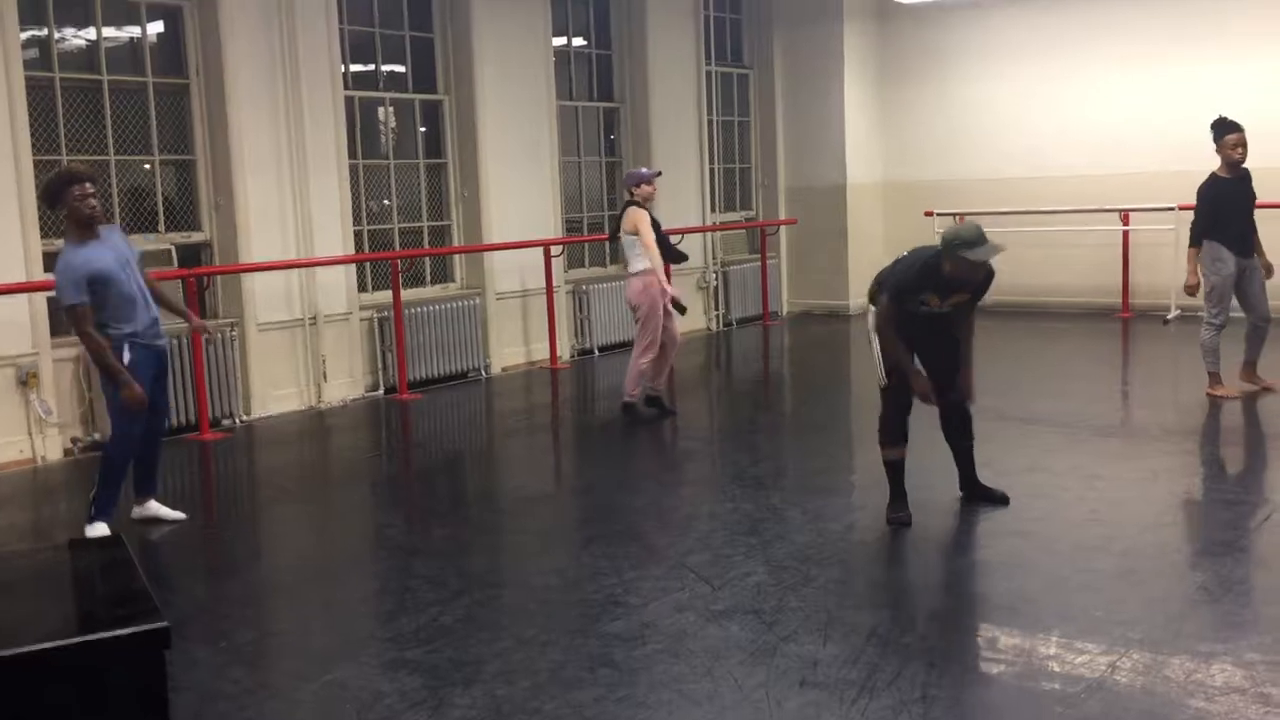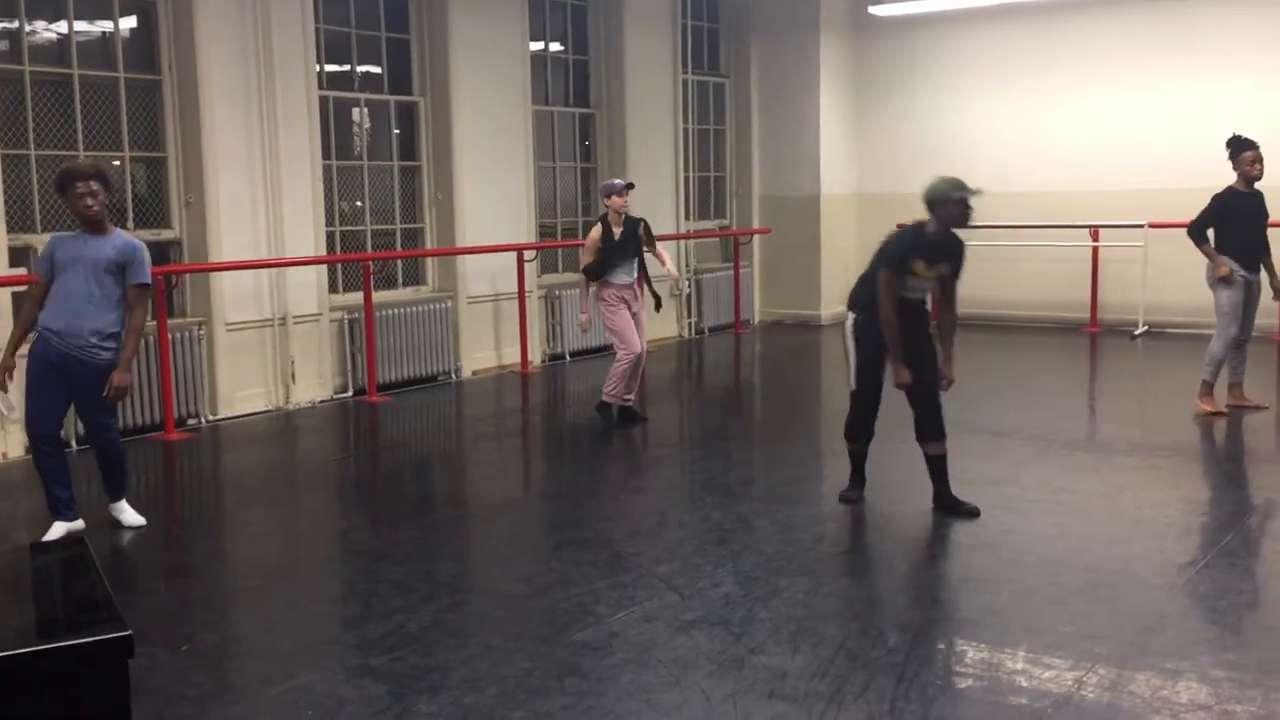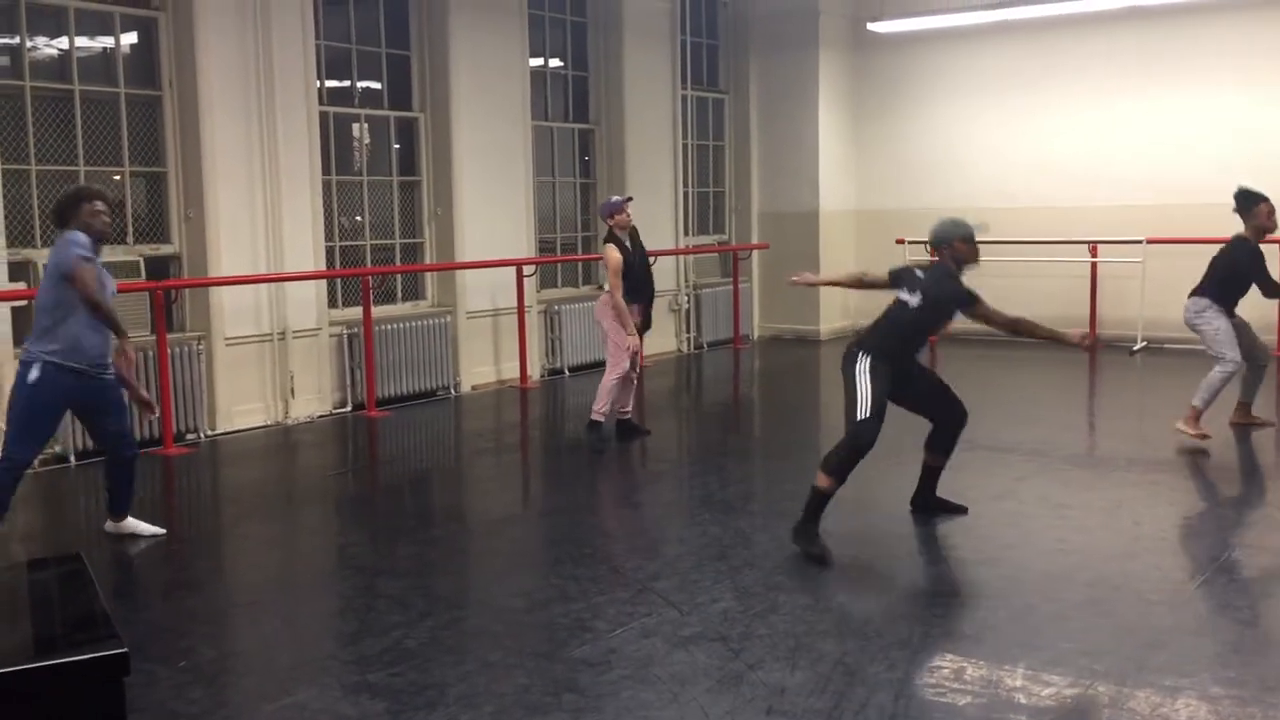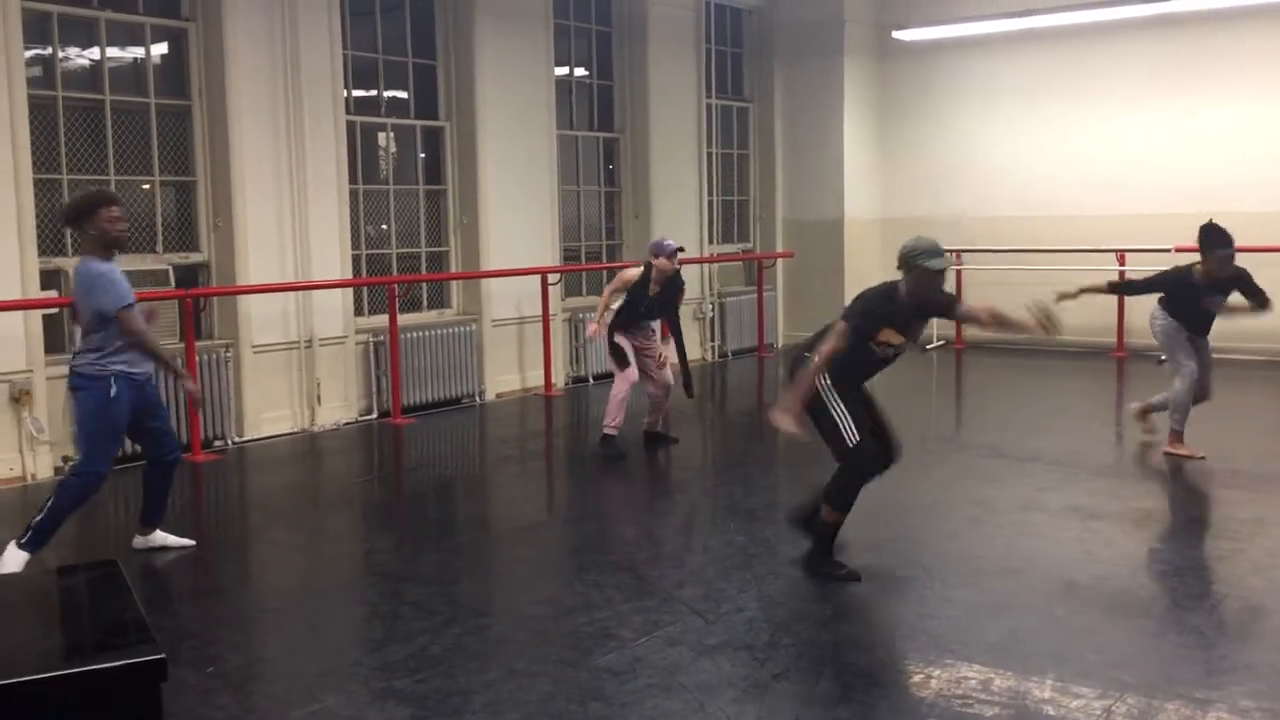
dt=1s
person 1, frame 1
left shoulder: (112, 235)
right shoulder: (71, 264)
left elbow: (143, 283)
right elbow: (87, 331)
left wrist: (186, 314)
right wrist: (123, 381)
left hip: (151, 344)
right hip: (126, 353)
left knee: (154, 426)
right knee: (128, 434)
left ankle: (144, 500)
right ankle: (98, 518)
person 1, frame 2
left shoulder: (129, 248)
right shoulder: (57, 246)
left elbow: (136, 312)
right elbow: (35, 300)
left wrist: (124, 367)
left hip: (98, 358)
right hip: (49, 350)
left knee: (104, 434)
right knee: (41, 431)
left ankle: (118, 501)
right ankle: (66, 515)
person 1, frame 3
left shoulder: (104, 278)
right shoulder: (73, 243)
right elbow: (91, 293)
left wrist: (133, 386)
right wrist: (125, 341)
left hip: (94, 376)
right hip: (46, 370)
left knee: (124, 446)
left ankle: (119, 518)
person 1, frame 4
left shoulder: (97, 266)
right shoulder: (98, 273)
left elbow: (81, 312)
right elbow: (134, 333)
left wrist: (126, 314)
right wrist: (182, 375)
left hip: (133, 378)
right hip: (103, 383)
left knee: (167, 452)
right knee: (92, 471)
left ankle: (147, 532)
person 2, frame 1
left shoulder: (982, 275)
right shoulder: (914, 270)
left elbow: (963, 319)
right elbow: (882, 324)
left wrist: (965, 371)
right wrist: (914, 375)
left hip: (935, 317)
right hip: (891, 317)
left knee: (955, 398)
right knee: (897, 400)
left ankle: (970, 484)
right ankle: (897, 497)
person 2, frame 2
left shoulder: (953, 247)
right shoulder: (902, 243)
left elbow: (946, 304)
right elbow: (885, 305)
left wrist: (947, 360)
right wrist: (897, 364)
left hip: (912, 320)
right hip: (868, 318)
left knee: (928, 403)
right knee: (865, 403)
left ankle: (943, 494)
right ankle: (857, 479)
person 2, frame 3
left shoulder: (921, 274)
right shoulder: (952, 290)
left elbow: (865, 279)
right elbow: (1010, 323)
left wrist: (819, 279)
right wrist: (1067, 338)
left hip: (897, 363)
right hip: (868, 360)
left knee: (953, 415)
right knee: (861, 436)
left ankle: (924, 497)
right ankle: (807, 525)
person 2, frame 4
left shoulder: (928, 301)
right shoulder: (872, 304)
left elbow: (980, 315)
right elbow: (825, 352)
left wrist: (1031, 326)
right wrist: (789, 405)
left hip: (845, 377)
right hip: (819, 375)
left knee: (882, 453)
right knee: (860, 460)
left ankle: (811, 513)
right ankle: (820, 556)
person 3, frame 1
left shoulder: (1245, 177)
right shoulder: (1211, 187)
left elbow: (1248, 220)
right elbow: (1198, 229)
left wrist: (1262, 256)
right wrist: (1192, 271)
left hip: (1246, 257)
right hip: (1220, 256)
left knee: (1260, 316)
right knee: (1216, 320)
left ankle: (1249, 370)
right ankle: (1214, 382)
person 3, frame 2
right shoulder: (1226, 198)
right elbow: (1196, 229)
right wrist: (1216, 263)
left hip: (1251, 274)
right hip: (1229, 272)
left knee: (1242, 336)
right knee: (1227, 333)
left ankle: (1236, 393)
right ankle: (1205, 394)
person 3, frame 3
left shoulder: (1245, 246)
right shoulder: (1247, 250)
left hip: (1221, 309)
right hip: (1205, 308)
right knee: (1232, 360)
left ankle: (1241, 412)
right ankle: (1190, 419)
person 3, frame 4
left shoulder: (1236, 276)
right shoulder: (1179, 277)
left elbow: (1262, 302)
right elbow: (1129, 287)
left wrist: (1231, 307)
right wrist: (1080, 291)
left hip: (1196, 331)
right hip: (1169, 323)
left knee: (1200, 391)
right knee: (1188, 372)
left ankle: (1144, 408)
right ankle: (1174, 440)
person 4, frame 1
left shoulder: (632, 214)
right shoulder: (638, 213)
right elbow: (650, 247)
left wrist: (662, 283)
right wrist: (664, 283)
left hip: (652, 284)
right hip: (645, 284)
left knee: (669, 341)
right knee: (647, 347)
left ankle: (653, 393)
right ankle: (629, 402)
person 4, frame 2
left shoulder: (636, 225)
right shoulder: (598, 234)
left elbow: (655, 249)
right elbow: (586, 273)
left wrist: (667, 263)
right wrist: (584, 310)
left hip: (633, 293)
right hip: (610, 296)
left knee: (640, 352)
right knee: (630, 350)
left ankle: (625, 405)
right ankle: (607, 401)
person 4, frame 3
left shoulder: (631, 233)
right shoulder: (613, 252)
right elbow: (616, 296)
right wrist: (630, 331)
left hip: (634, 305)
right hip: (615, 309)
left knee: (632, 367)
right knee: (618, 366)
left ankle: (624, 419)
right ankle: (596, 422)
person 4, frame 4
left shoulder: (676, 285)
right shoulder: (634, 276)
left elbow: (672, 319)
right elbow: (608, 291)
left wrist: (663, 349)
right wrist: (596, 321)
left hip: (646, 332)
right hip: (620, 329)
left knee: (664, 382)
right knee: (628, 376)
left ankle: (652, 431)
right ankle: (609, 435)
